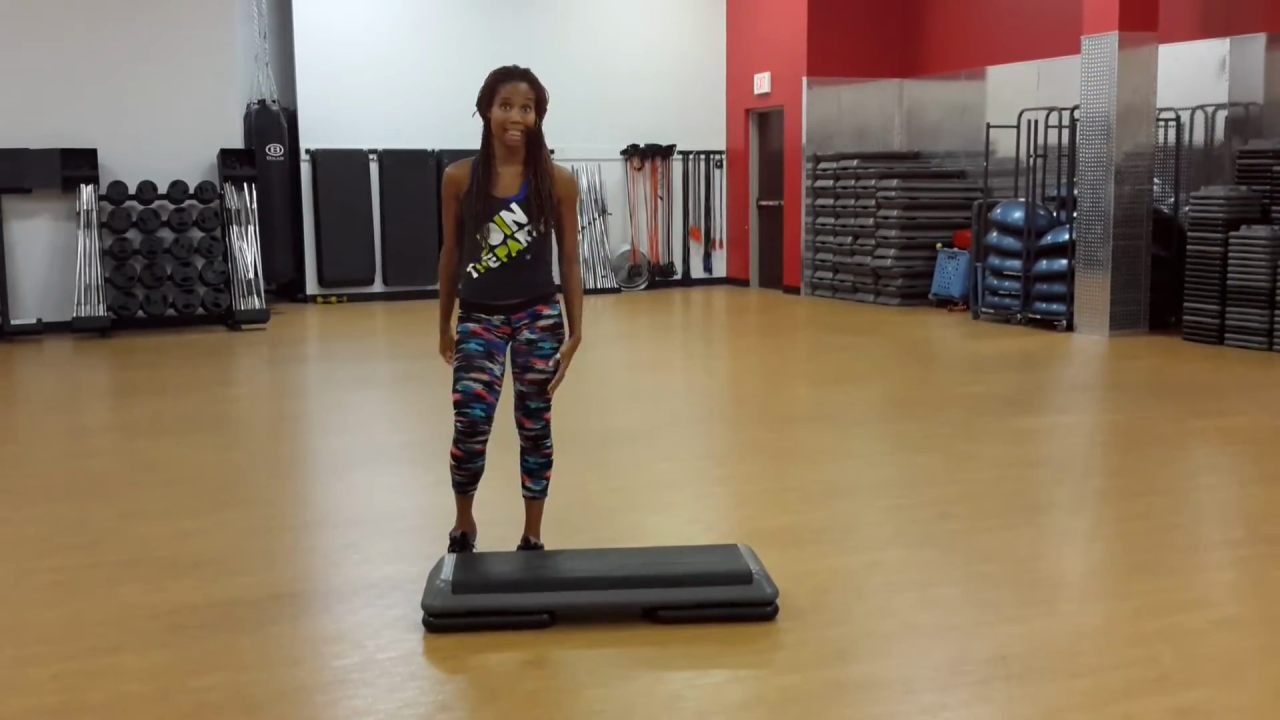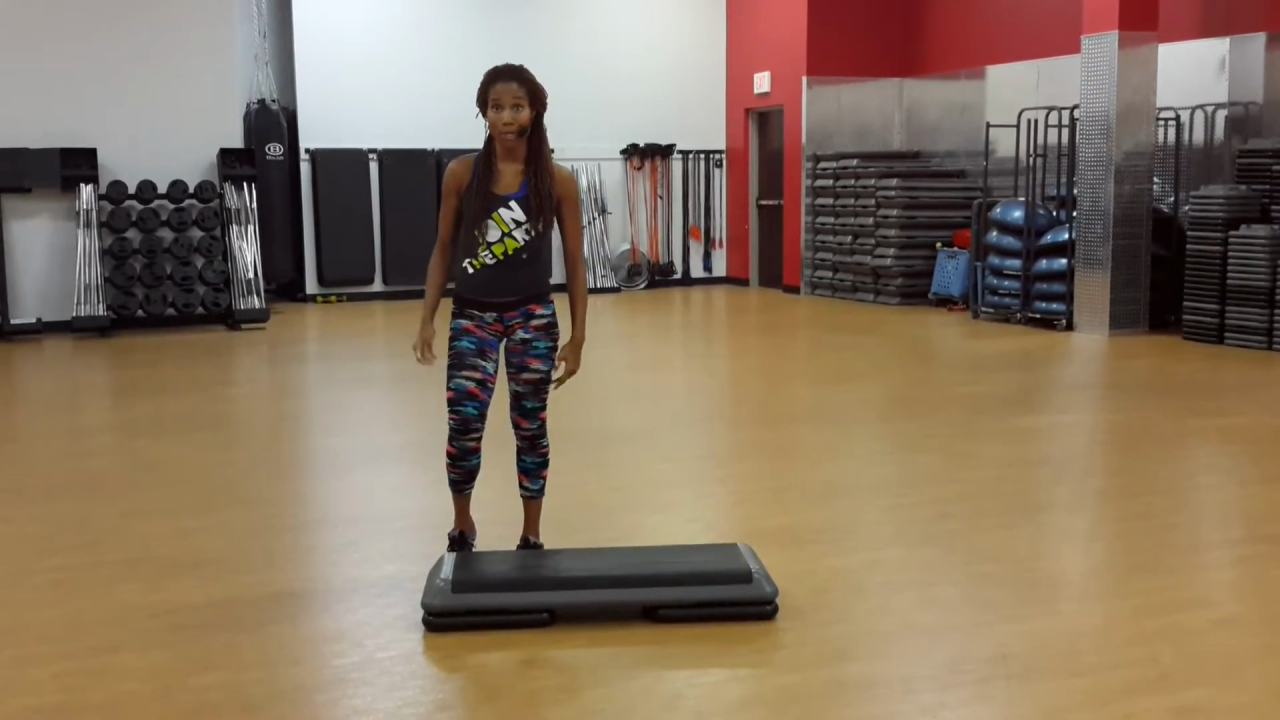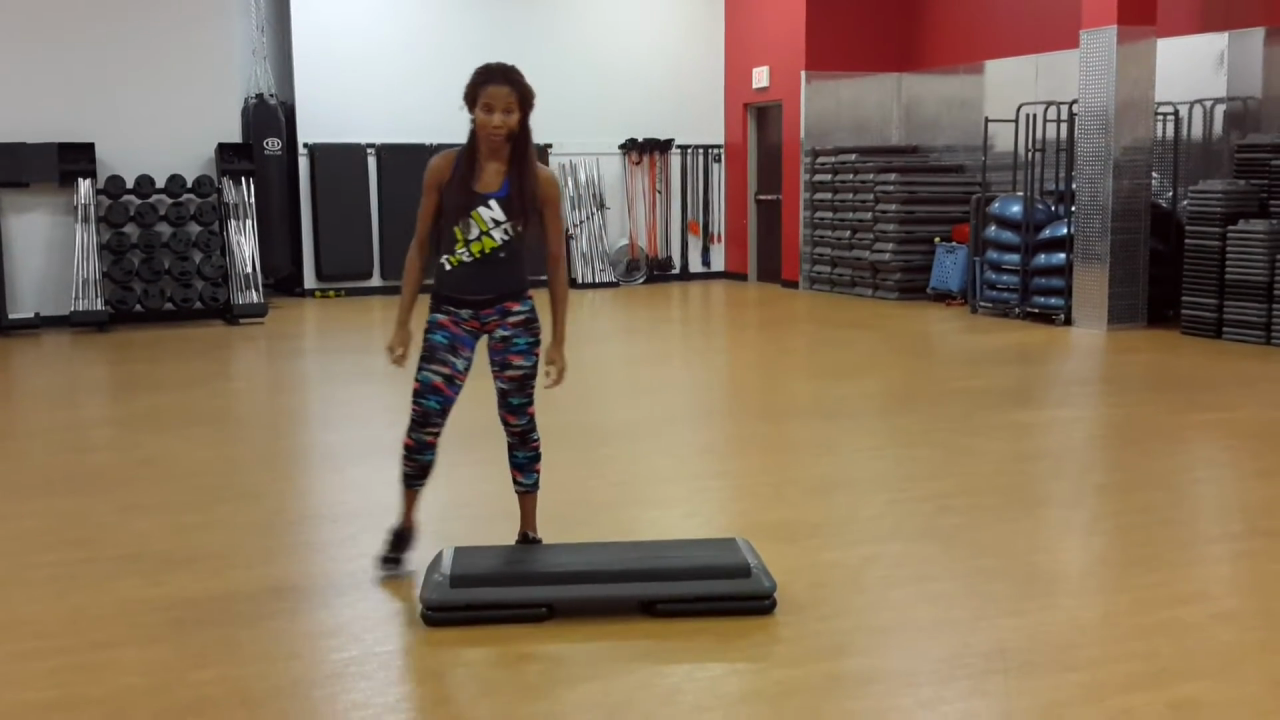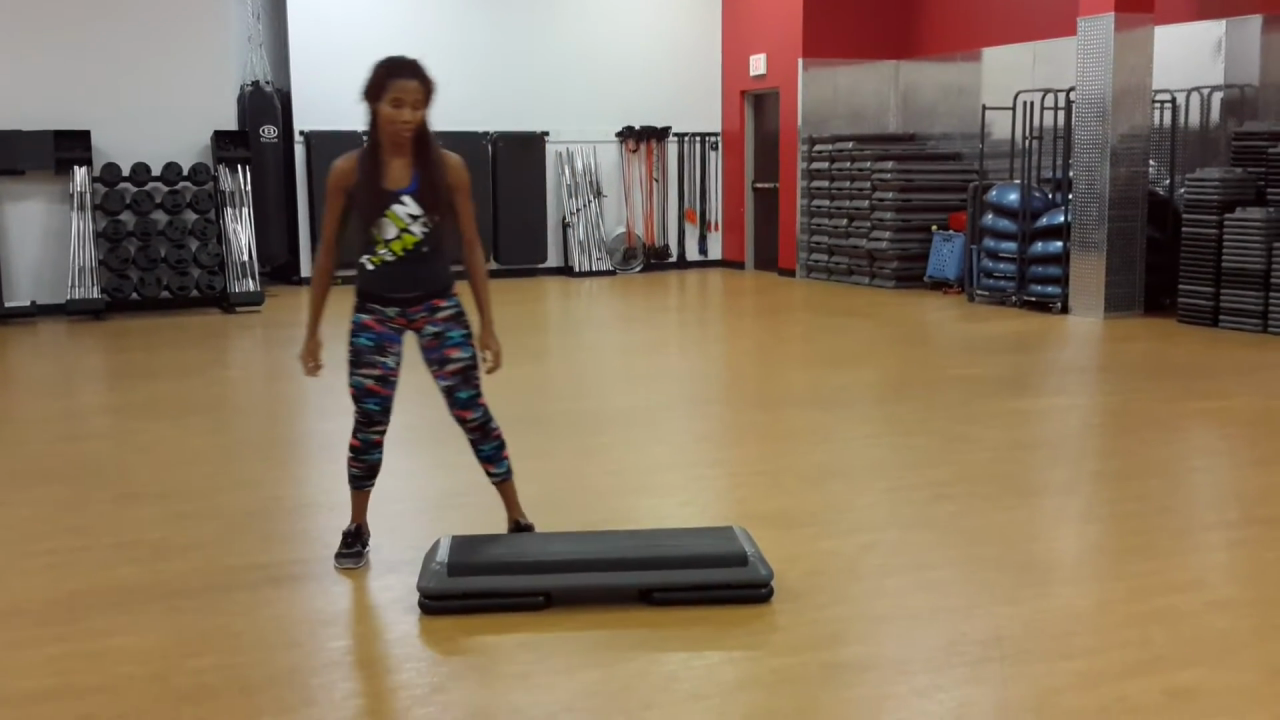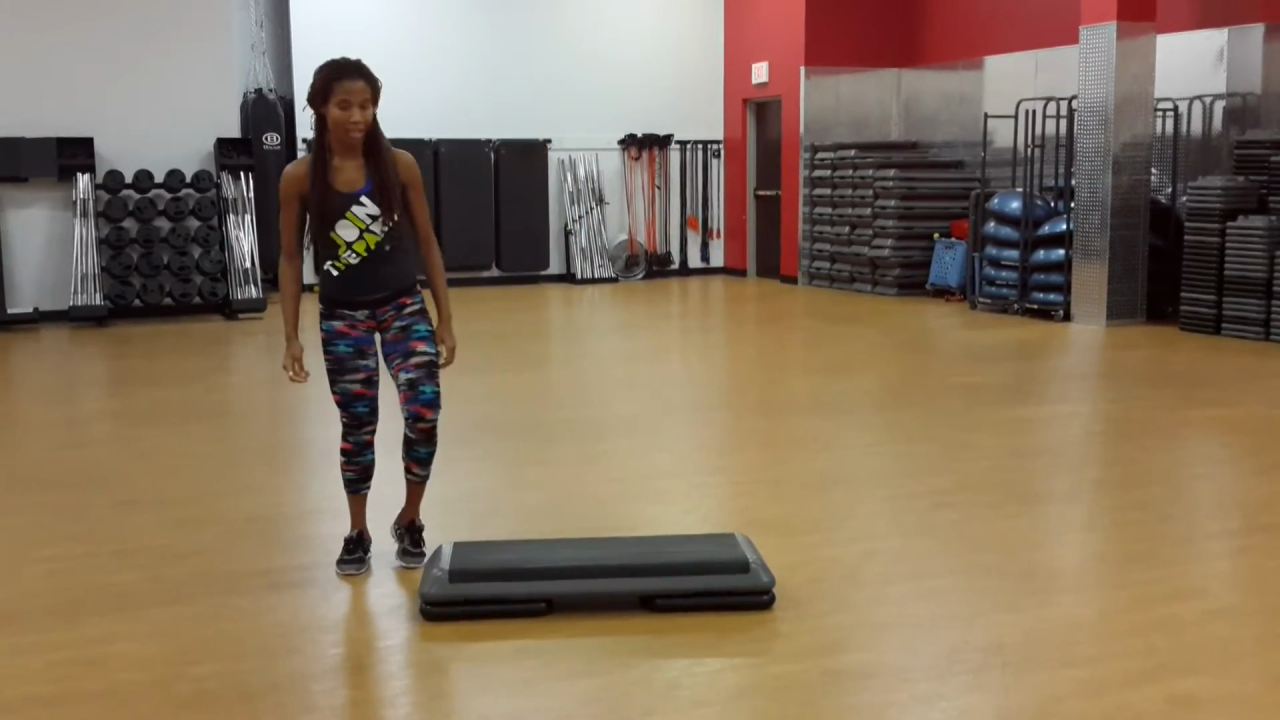
dt=0.4s
person 1, frame 1
left shoulder: (557, 180)
right shoulder: (460, 177)
left elbow: (569, 260)
right elbow: (451, 254)
left wrist: (574, 334)
right wrist: (444, 326)
left hip: (538, 316)
right hip: (479, 317)
left knee: (534, 427)
right knee: (471, 424)
left ankle: (532, 538)
right ankle: (463, 527)
person 1, frame 2
left shoulder: (558, 180)
right shoulder: (461, 173)
left elbow: (574, 260)
right elbow: (444, 249)
left wrist: (577, 336)
right wrist: (427, 318)
left hip: (534, 315)
right hip: (473, 315)
left knee: (530, 426)
right knee: (465, 423)
left ankle: (531, 537)
right ankle: (463, 527)
person 1, frame 3
left shoulder: (540, 179)
right shoulder: (443, 168)
left elbow: (555, 262)
right elbow: (421, 246)
left wrist: (559, 340)
right wrist: (403, 321)
left hip: (512, 311)
right hip: (450, 311)
left knee: (519, 423)
right knee: (425, 418)
left ankle: (529, 533)
right ankle: (405, 524)
person 1, frame 4
left shoulder: (447, 167)
right shoulder: (348, 171)
left elbow: (471, 248)
right elbow: (327, 250)
left wrist: (487, 326)
right wrist: (313, 329)
left hip: (438, 305)
right hip: (374, 311)
left knee: (473, 414)
right knee: (369, 421)
left ankle: (517, 519)
right ankle: (356, 527)
person 1, frame 5
left shoulder: (399, 165)
right shoulder: (299, 177)
left elbow: (426, 242)
right elbow: (291, 258)
left wrist: (445, 319)
right wrist: (291, 337)
left hip: (404, 305)
right hip: (341, 315)
left knee: (424, 414)
right knee: (357, 426)
left ankle: (409, 521)
right ankle: (357, 533)
